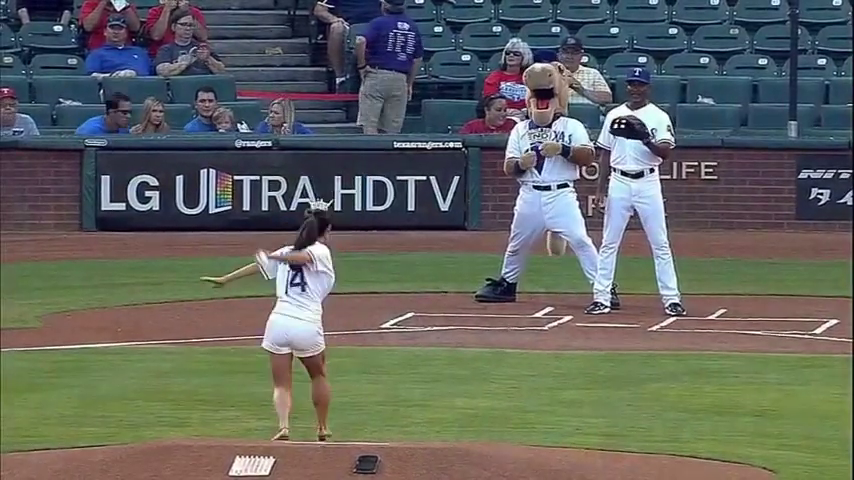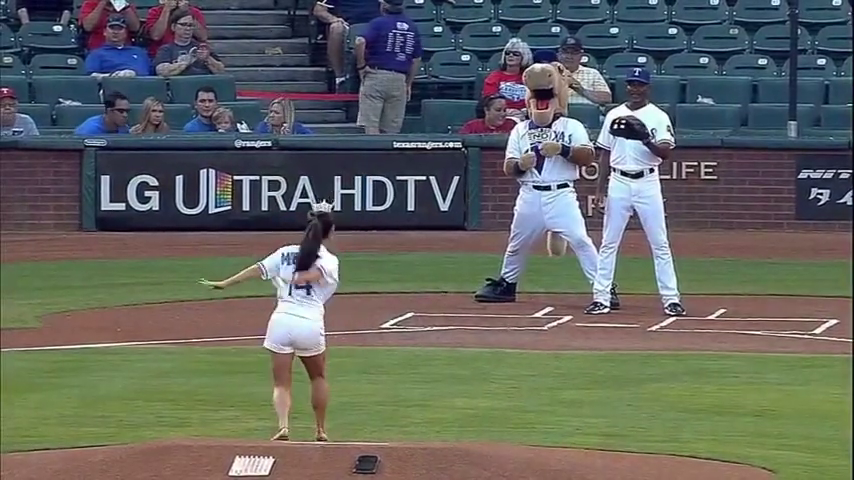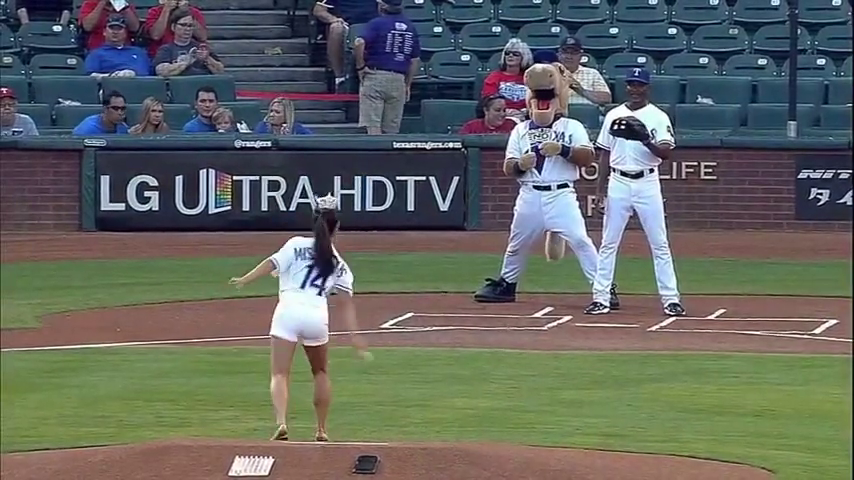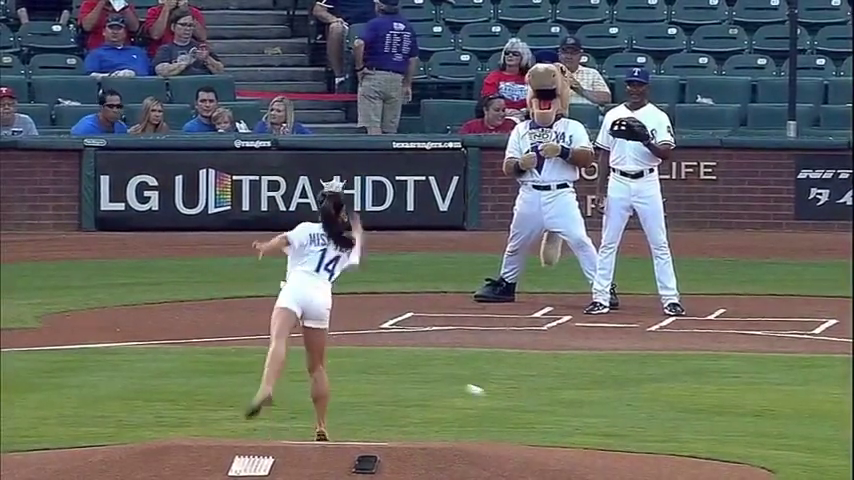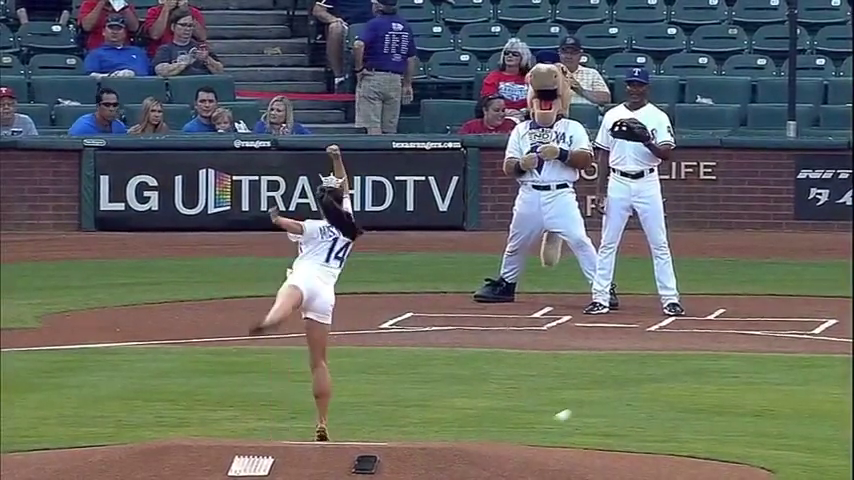
dt=0.1s
person 1, frame 1
left shoulder: (286, 252)
right shoulder: (322, 252)
left elbow: (257, 266)
right elbow: (300, 256)
left wrist: (224, 278)
right wrist: (276, 256)
left hip: (278, 323)
right hip: (307, 327)
left knee: (282, 385)
right knee: (319, 376)
left ankle: (283, 426)
right ankle: (323, 429)
person 1, frame 2
left shoulder: (288, 253)
right shoulder: (330, 261)
left elbow: (257, 269)
right elbow: (313, 274)
left wrist: (226, 283)
left hip: (281, 323)
right hip: (310, 328)
left knee: (281, 385)
right knee: (318, 378)
left ankle: (283, 428)
right ankle: (321, 431)
person 1, frame 3
left shoulder: (296, 244)
right shoulder: (339, 264)
left elbow: (271, 263)
right elbow: (346, 305)
left wrist: (245, 279)
right wrist: (357, 339)
left hip: (288, 312)
right hip: (316, 318)
left knee: (279, 375)
right knee: (320, 374)
left ankle: (281, 424)
right ankle: (321, 431)
person 1, frame 4
left shoulder: (306, 230)
right shoulder: (348, 242)
left elbow: (285, 241)
right elbow: (357, 247)
left wrist: (265, 246)
right wrist: (358, 229)
left hip: (296, 292)
right hip: (321, 301)
left knee: (278, 343)
right knee: (317, 367)
left ankle: (265, 392)
right ankle: (321, 429)
person 1, frame 5
left shoulder: (315, 227)
right shoulder: (348, 225)
left elbow: (294, 226)
right elbow: (344, 186)
left wrist: (278, 219)
right wrist: (337, 158)
left hip: (302, 280)
right hip: (325, 294)
left knee: (284, 306)
right knee: (318, 362)
left ankle: (268, 321)
right ankle: (322, 425)
person 2, frame 1
left shoulder: (659, 116)
right shoulder: (614, 115)
left elbow: (666, 152)
right elbow: (606, 154)
left wrist: (646, 140)
right wrist: (600, 188)
left hip: (647, 183)
right hip: (618, 183)
left knee: (660, 244)
right knee: (609, 243)
left ankle: (671, 298)
right ankle: (601, 298)
person 2, frame 2
left shoulder: (659, 116)
right shoulder: (613, 115)
left elbow: (666, 152)
right elbow: (605, 154)
left wrist: (646, 140)
right wrist: (600, 188)
left hip: (647, 184)
right hip: (618, 183)
left knee: (660, 243)
right knee: (609, 243)
left ankle: (671, 299)
right ankle: (601, 298)
person 2, frame 3
left shoulder: (659, 117)
right shoulder: (613, 115)
left elbow: (666, 153)
right elbow: (605, 154)
left wrist: (647, 141)
right wrist: (600, 189)
left hip: (647, 184)
right hip: (618, 184)
left knee: (659, 244)
right knee: (608, 243)
left ankle: (670, 298)
right ankle: (600, 298)
person 2, frame 4
left shoulder: (658, 116)
right shoulder: (612, 115)
left elbow: (666, 154)
right elbow: (604, 154)
left wrist: (648, 142)
right wrist: (600, 189)
left hip: (647, 184)
right hip: (618, 184)
left knee: (659, 243)
right knee: (608, 243)
left ankle: (670, 299)
right ankle: (600, 298)
person 2, frame 5
left shoulder: (658, 117)
right shoulder: (612, 115)
left elbow: (667, 154)
right elbow: (604, 154)
left wrist: (648, 143)
right wrist: (600, 189)
left hip: (647, 184)
right hip: (618, 184)
left knee: (659, 244)
right knee: (608, 243)
left ankle: (670, 299)
right ankle: (600, 298)
person 3, frame 1
left shoulder: (572, 126)
right shoulder: (520, 129)
left elbow: (588, 156)
right elbow: (508, 167)
left wrist: (563, 149)
right wrist: (520, 164)
left hip: (561, 195)
right hip: (529, 196)
left knee: (579, 240)
right knee: (517, 243)
left ankle: (605, 289)
right ankle: (506, 285)
person 3, frame 2
left shoulder: (572, 126)
right shoulder: (520, 129)
left elbow: (588, 156)
right elbow: (508, 167)
left wrist: (562, 149)
right wrist: (520, 165)
left hip: (560, 195)
right hip: (529, 196)
left knee: (580, 240)
right knee: (517, 243)
left ankle: (605, 289)
right ankle: (506, 285)
person 3, frame 3
left shoulder: (572, 126)
right shoulder: (521, 130)
left elbow: (588, 157)
right elbow: (508, 167)
left wrist: (562, 150)
right wrist: (520, 165)
left hip: (560, 195)
right hip: (529, 196)
left knee: (580, 240)
right knee: (517, 244)
left ankle: (604, 289)
right ankle: (505, 285)
person 3, frame 4
left shoulder: (572, 127)
right shoulder: (521, 129)
left elbow: (587, 158)
right elbow: (508, 167)
left wrist: (562, 151)
right wrist: (520, 164)
left hip: (560, 195)
right hip: (529, 195)
left knee: (579, 240)
right knee: (517, 243)
left ankle: (604, 289)
right ankle: (505, 285)
person 3, frame 5
left shoulder: (572, 127)
right shoulder: (521, 129)
left elbow: (586, 160)
right elbow: (508, 167)
left wrist: (560, 153)
right wrist: (521, 165)
left hip: (560, 195)
right hip: (529, 196)
left knee: (579, 240)
right knee: (517, 243)
left ankle: (604, 289)
right ankle: (504, 285)
person 4, frame 1
left shoulder: (379, 22)
right shoulder: (413, 27)
left elbow: (360, 41)
right elbow: (417, 59)
left wrist: (361, 65)
right wrist: (409, 84)
left hip: (377, 76)
right hip: (400, 80)
left knee: (369, 125)
right knee: (393, 129)
person 4, frame 2
left shoulder: (379, 23)
right shoulder: (412, 27)
left elbow: (360, 42)
right elbow: (416, 59)
left wrist: (361, 65)
right wrist: (408, 84)
left hip: (376, 76)
right hip: (399, 80)
left knee: (371, 125)
right knee: (392, 130)
person 4, frame 3
left shoulder: (377, 23)
right shoulder: (410, 27)
left elbow: (359, 43)
right elbow: (415, 59)
left wrist: (360, 66)
right wrist: (407, 84)
left hip: (375, 77)
right hip: (398, 80)
left knee: (373, 125)
right knee: (391, 130)
person 4, frame 4
left shoulder: (376, 23)
right shoulder: (407, 26)
left elbow: (359, 44)
right elbow: (413, 59)
left wrist: (359, 67)
right wrist: (407, 84)
left hip: (374, 77)
right hip: (396, 80)
left knee: (373, 126)
right knee: (390, 129)
person 4, frame 5
left shoulder: (375, 24)
right shoulder: (405, 26)
left elbow: (358, 45)
right elbow: (411, 58)
left wrist: (359, 68)
right wrist: (407, 84)
left hip: (373, 78)
right hip: (395, 80)
left knee: (373, 127)
right knee: (389, 130)
